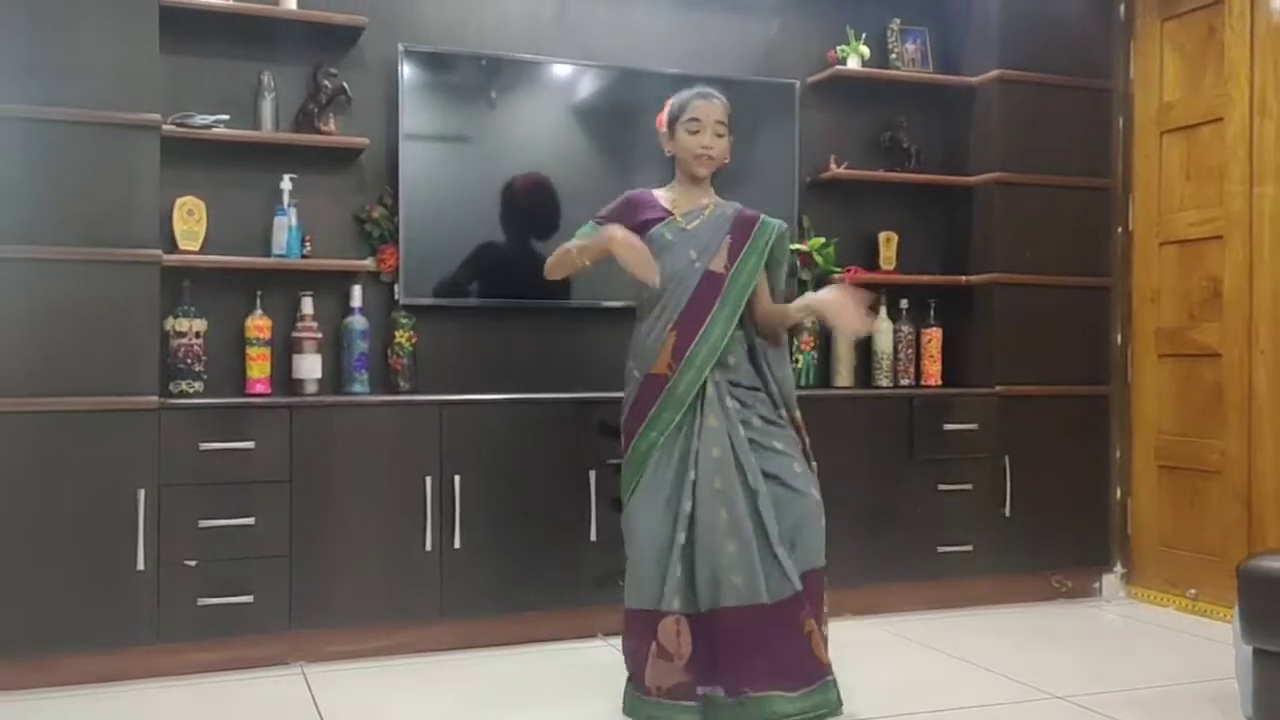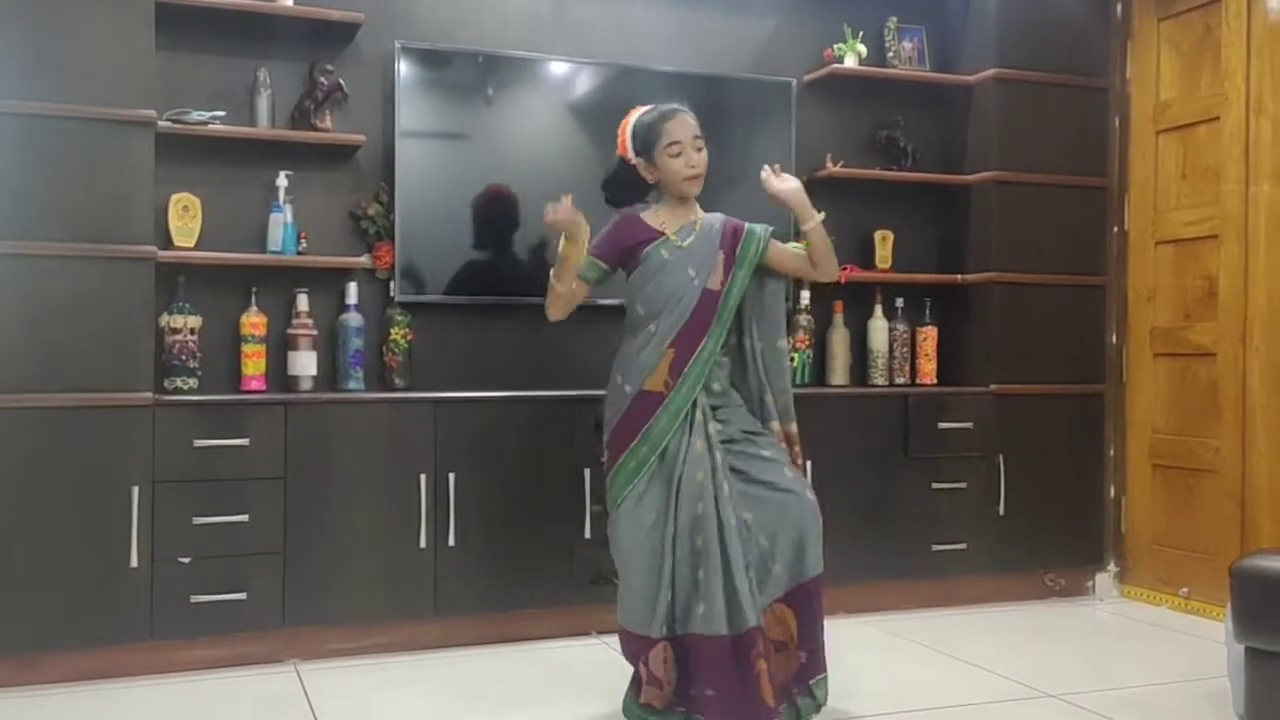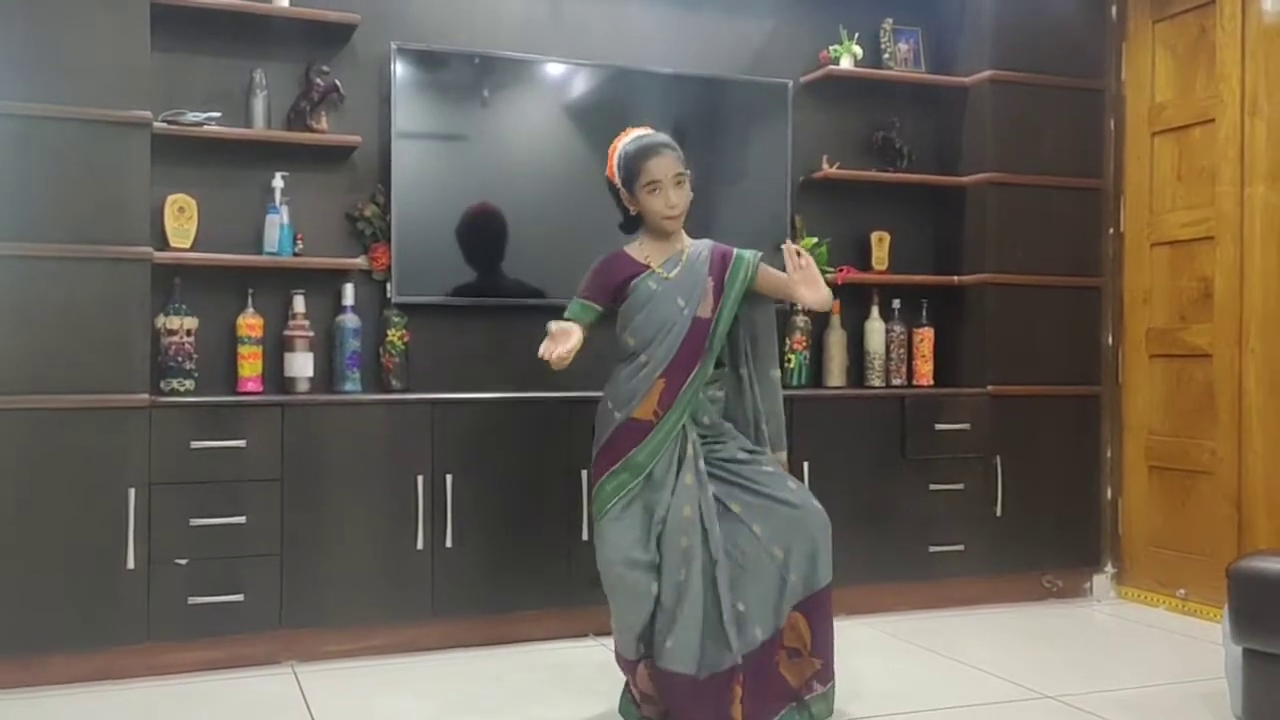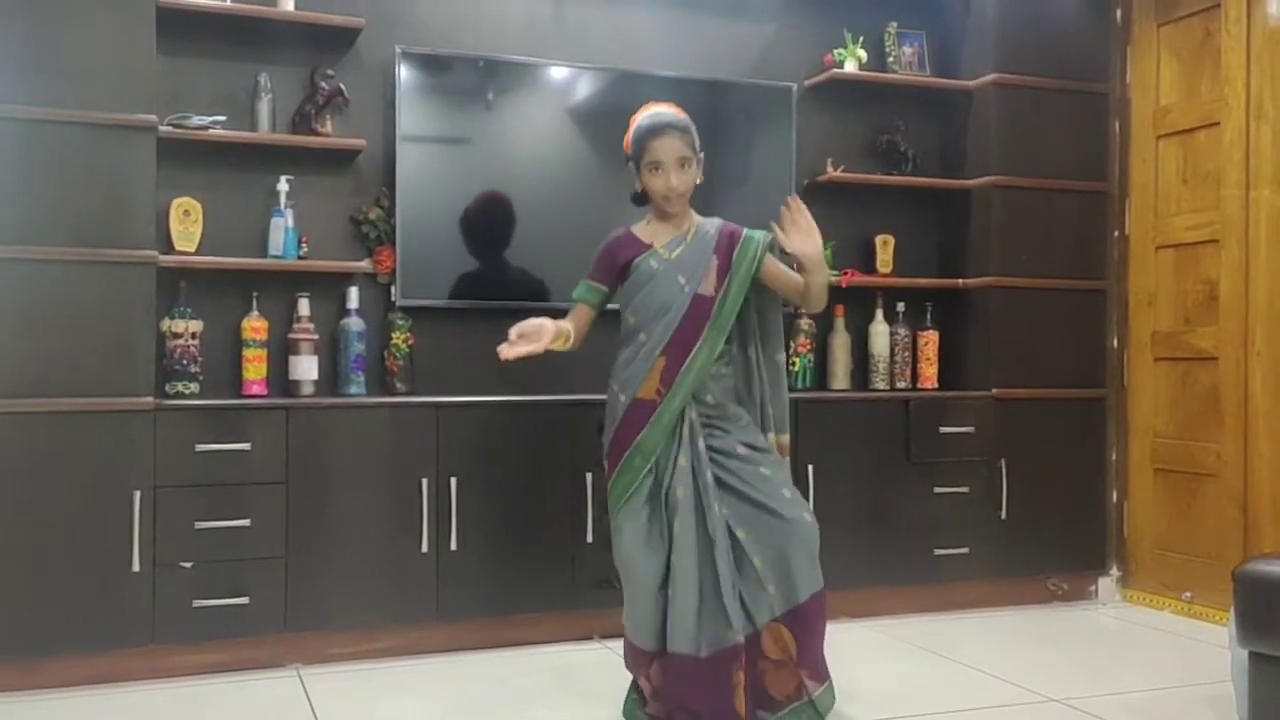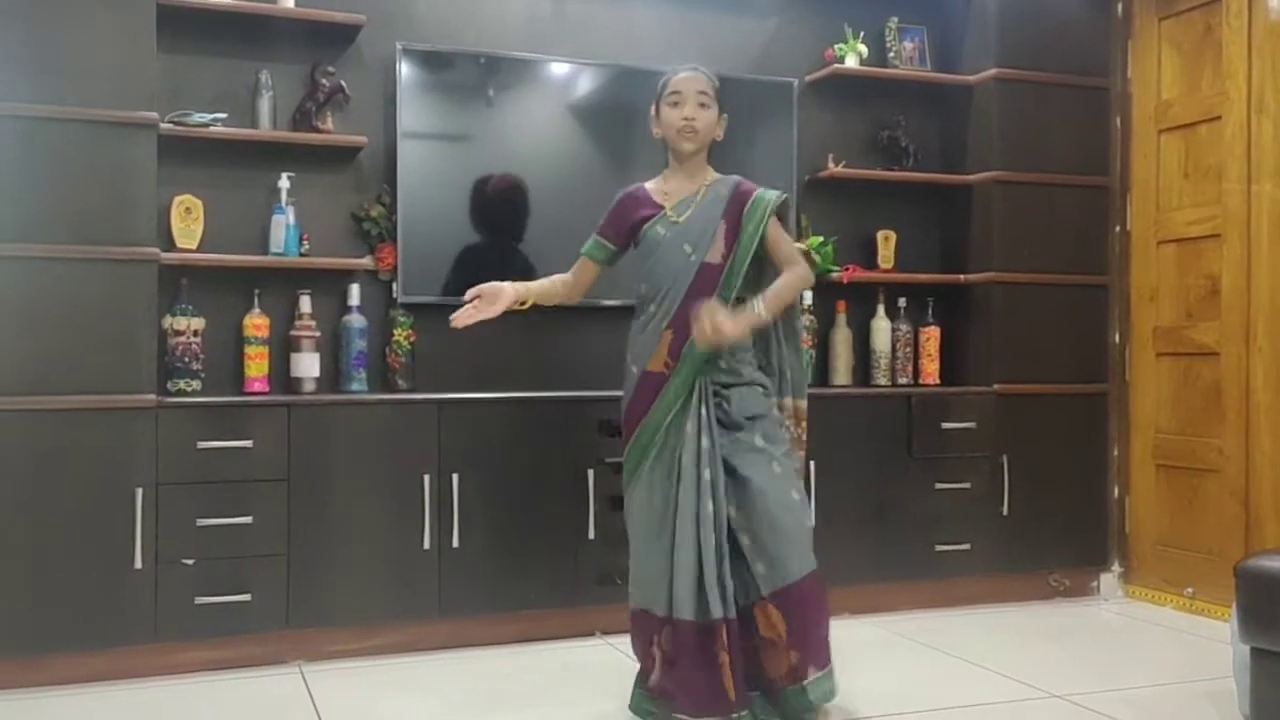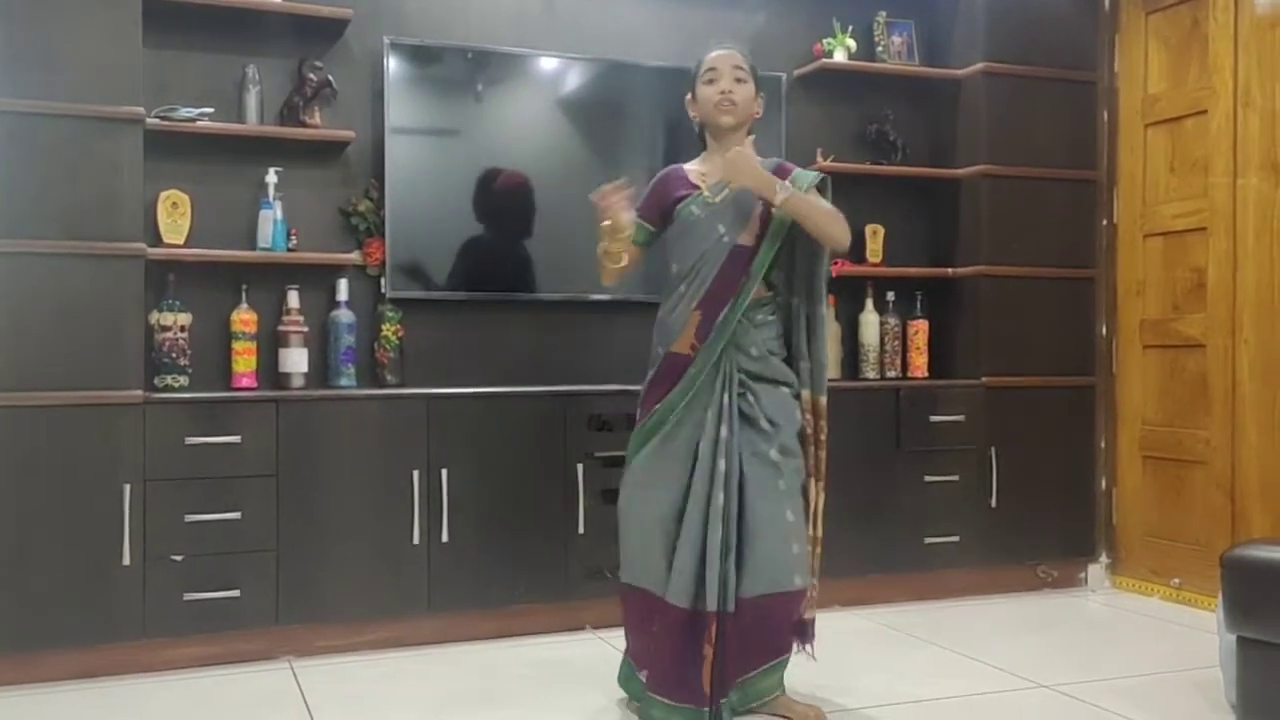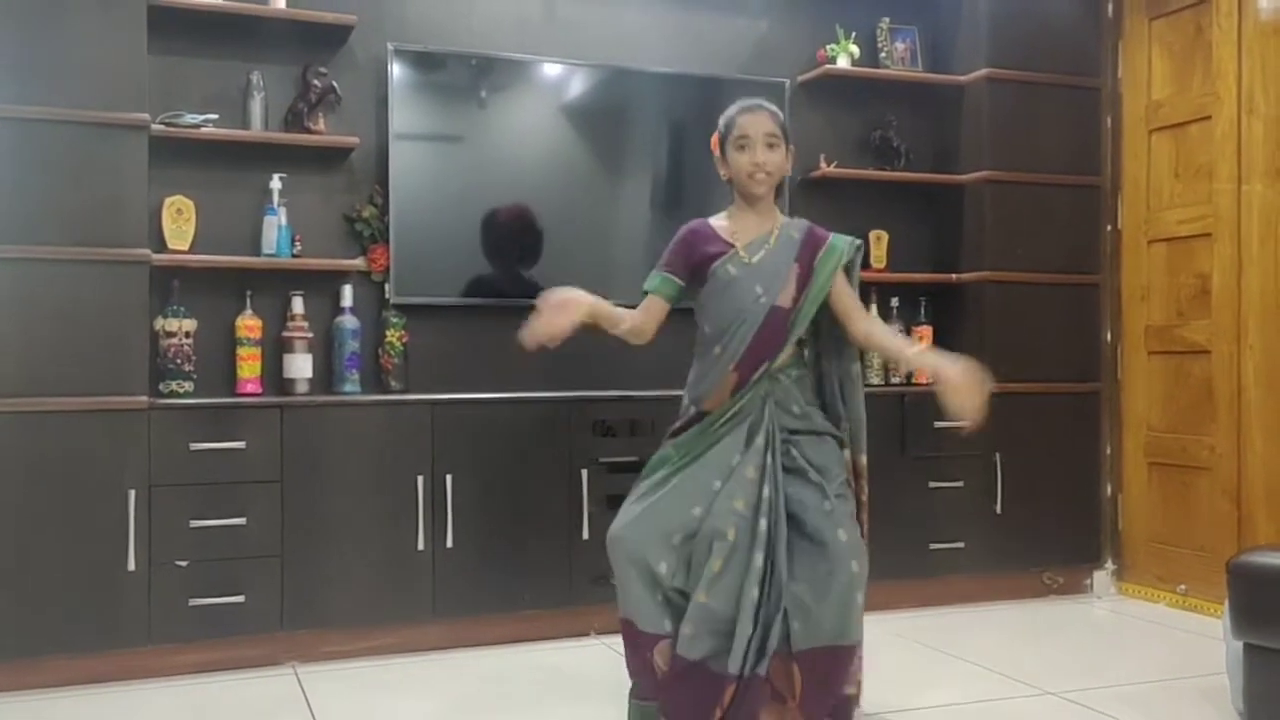
dt=0.3s
person 1, frame 1
left shoulder: (747, 227)
right shoulder: (637, 208)
left elbow: (770, 321)
right elbow: (555, 267)
left wrist: (819, 302)
right wrist: (607, 241)
left hip: (734, 389)
right hip: (663, 393)
left knee: (788, 506)
right knee: (664, 528)
person 1, frame 2
left shoulder: (735, 236)
right shoulder: (630, 230)
left elbow: (824, 270)
right elbow: (558, 308)
left wrist: (803, 209)
right wrist: (571, 243)
left hip: (720, 409)
right hip: (649, 413)
left knee: (788, 511)
right knee: (655, 544)
person 1, frame 3
left shoulder: (723, 262)
right shoulder: (617, 269)
left elbow: (805, 289)
right elbow: (569, 337)
left wrist: (815, 293)
right wrist: (565, 340)
left hip: (711, 437)
right hip: (638, 445)
left knee: (800, 523)
right knee: (634, 568)
person 1, frame 4
left shoulder: (732, 243)
right shoulder: (622, 249)
left elbow: (807, 296)
right elbow: (575, 329)
left wrist: (812, 260)
right wrist: (549, 332)
left hip: (722, 420)
right hip: (647, 426)
left knee: (785, 529)
right knee: (657, 559)
person 1, frame 5
left shoulder: (745, 199)
right shoulder: (634, 203)
left elbow: (799, 269)
right elbow: (576, 282)
left wrist: (744, 319)
right wrist: (519, 293)
left hip: (737, 384)
right hip: (663, 388)
left knee: (768, 513)
right knee: (670, 523)
person 1, frame 6
left shoulder: (782, 177)
right shoulder: (671, 182)
left elbow: (839, 237)
right elbow: (615, 268)
left wrist: (766, 187)
right wrist: (615, 229)
left hip: (760, 371)
right hip: (685, 370)
left knee: (765, 512)
right knee: (661, 507)
person 1, frame 7
left shoulder: (815, 246)
right shoulder: (697, 240)
left elbow: (863, 327)
right elbow: (638, 328)
left wrist: (935, 363)
right wrist: (582, 306)
left hip: (794, 429)
right hip: (714, 428)
left knee: (828, 564)
right knee: (642, 541)
